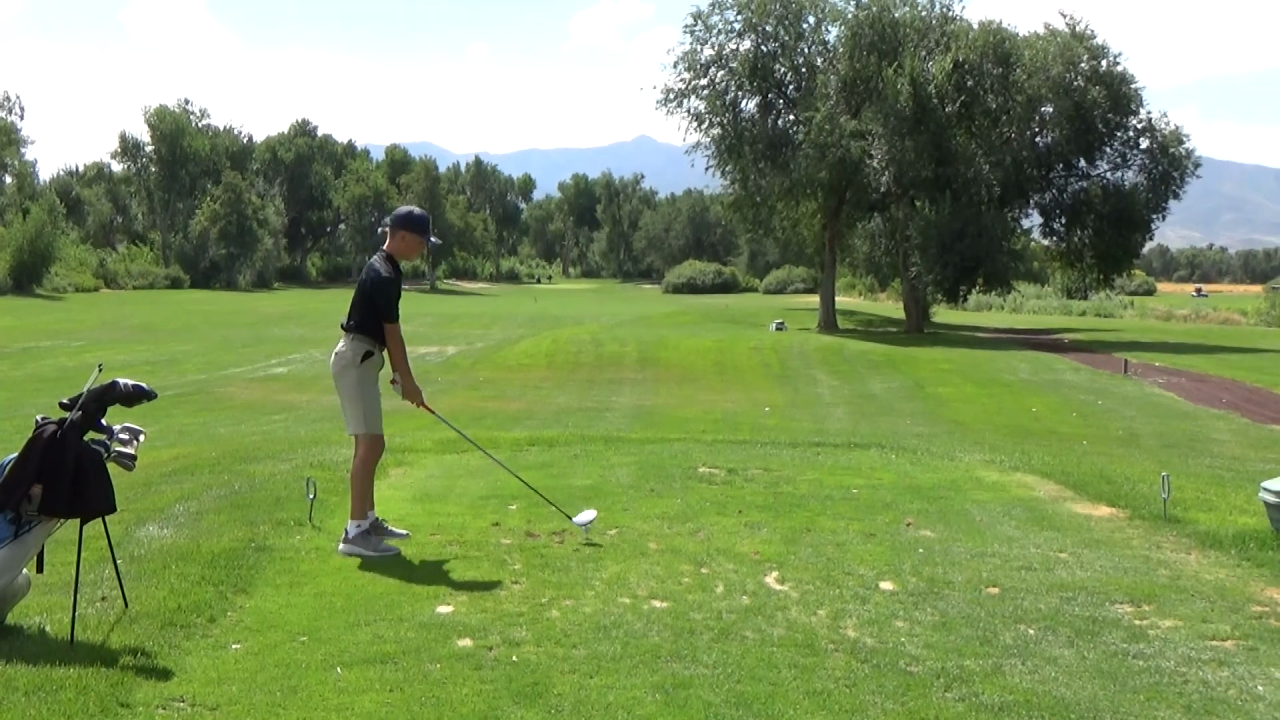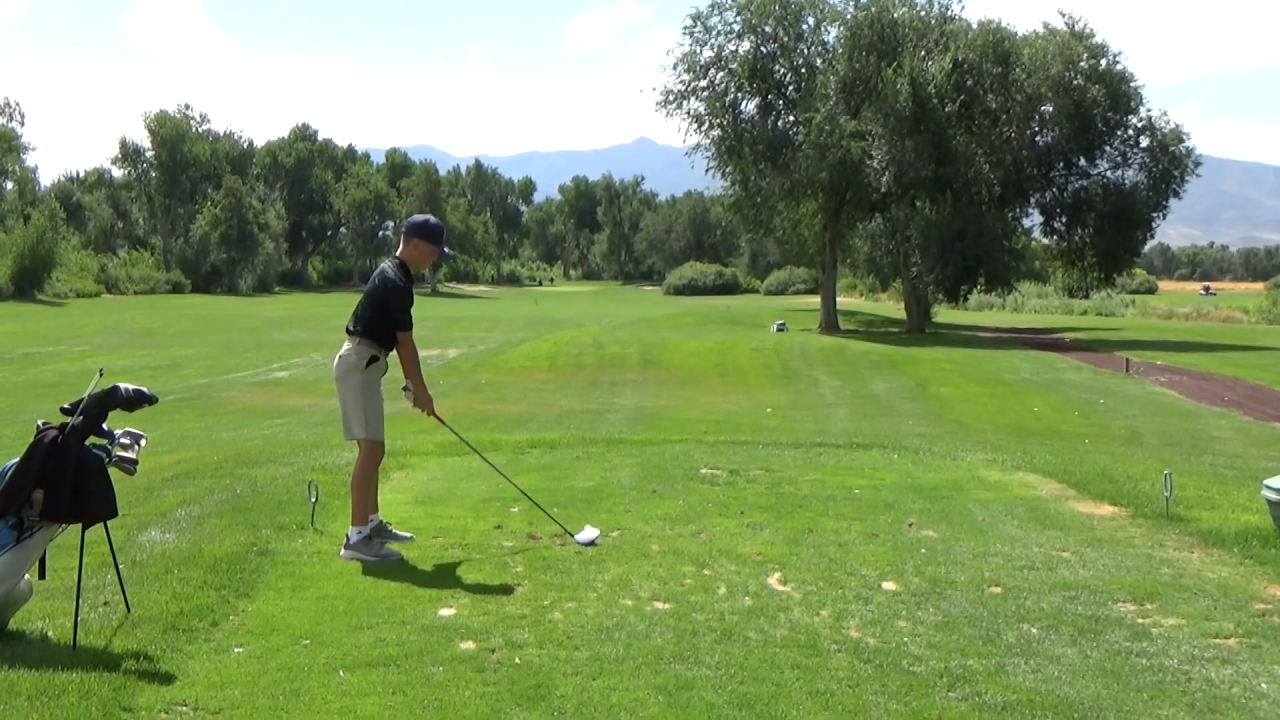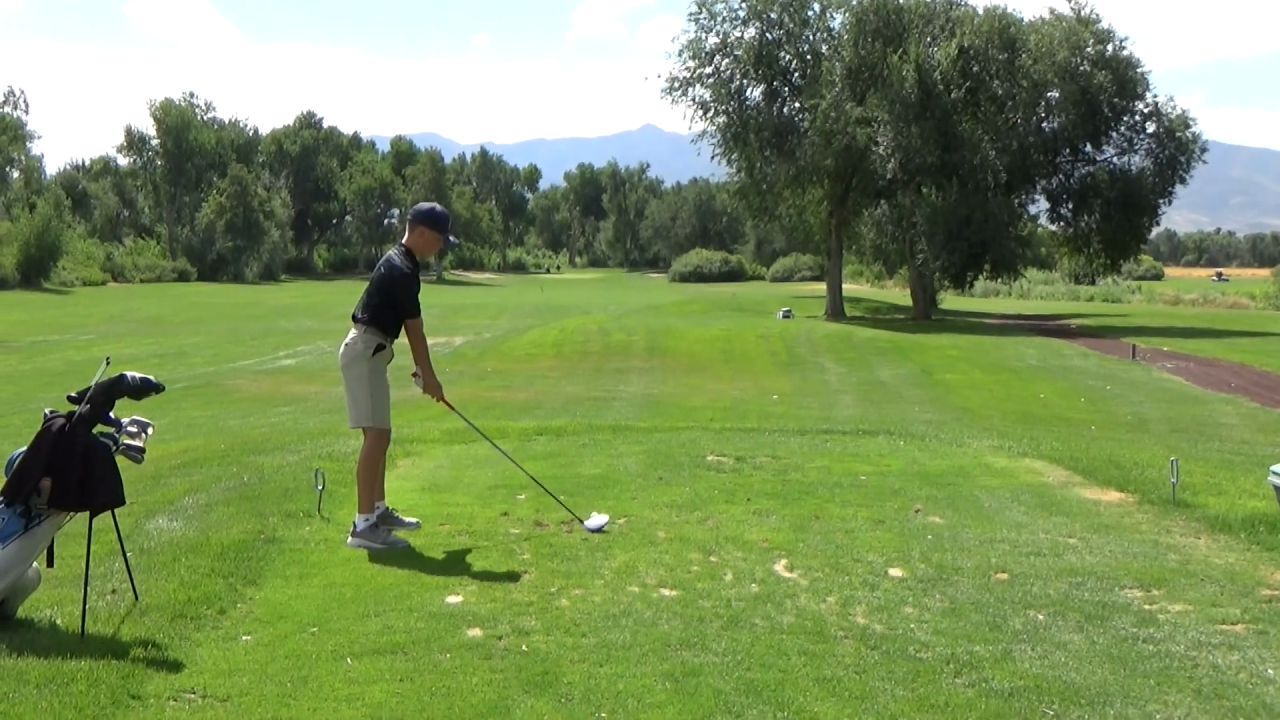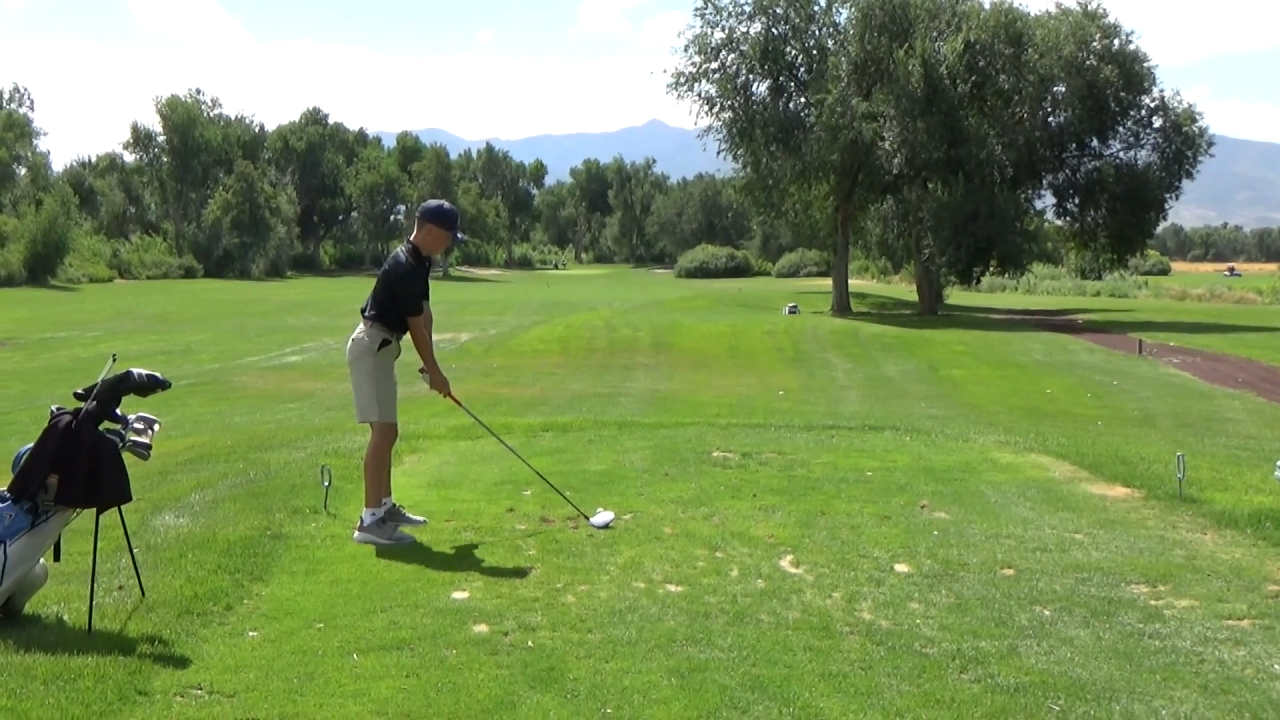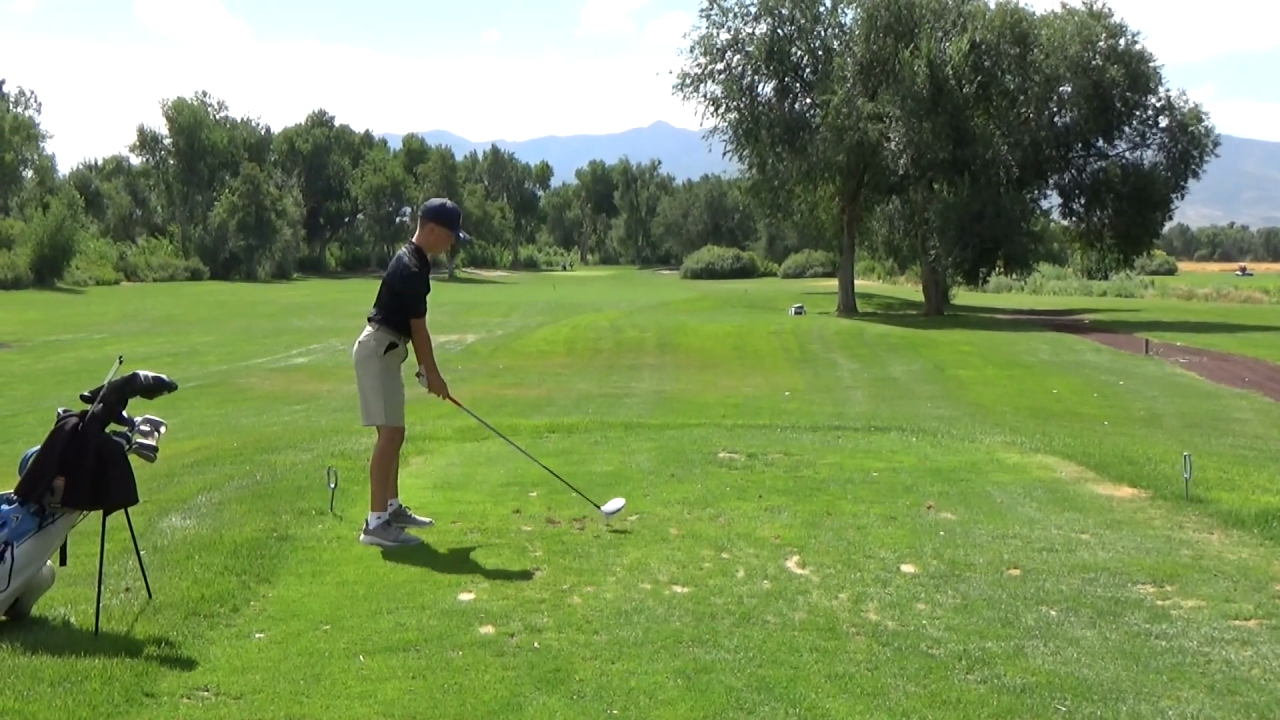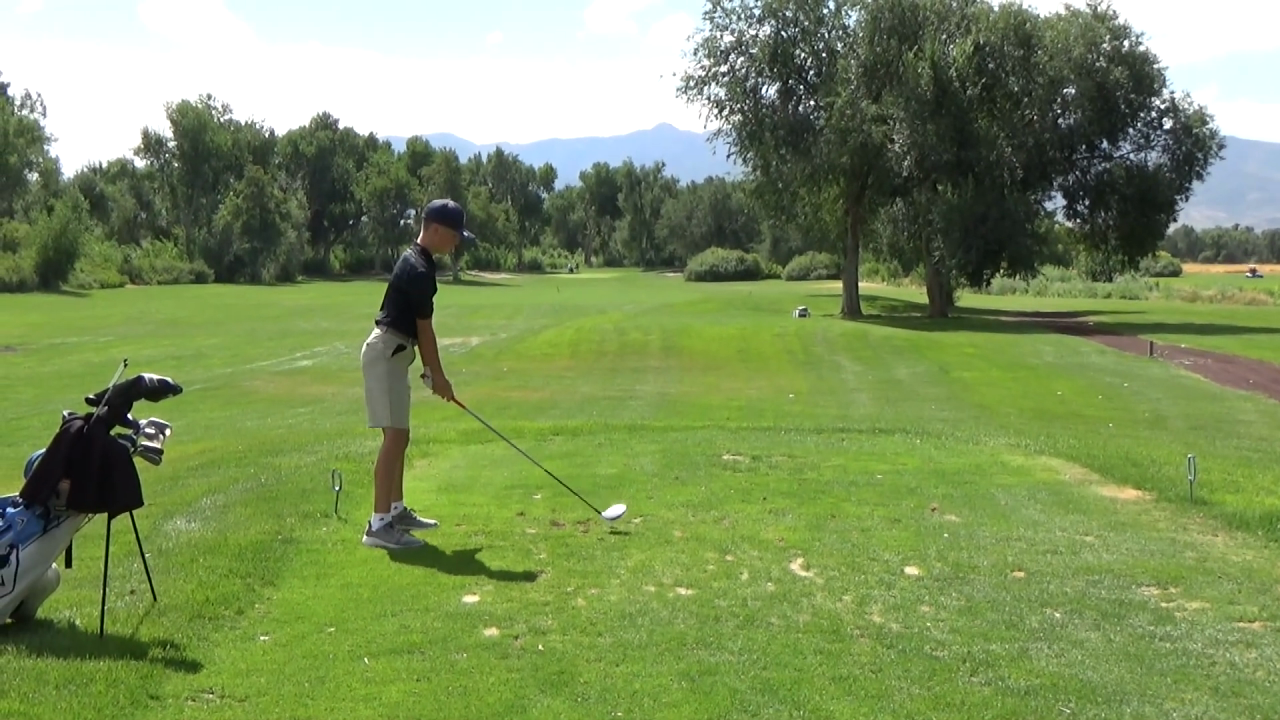
dt=0.7s
person 1, frame 1
left shoulder: (382, 268)
right shoulder: (384, 275)
left elbow: (386, 333)
right elbow: (393, 333)
left wrist: (398, 374)
right wrist: (408, 381)
left hip: (362, 358)
right hip: (357, 359)
left knee: (368, 443)
right knee: (371, 443)
left ankle: (367, 520)
right ankle: (355, 532)
person 1, frame 2
left shoulder: (393, 274)
right shoulder: (396, 284)
left elbow: (398, 339)
right elbow: (405, 342)
left wrist: (411, 382)
right wrist: (421, 389)
left hip: (365, 363)
right hip: (359, 364)
left knee: (372, 448)
right knee: (371, 449)
left ankle: (371, 523)
right ankle: (356, 538)
person 1, frame 3
left shoulder: (404, 263)
right shoulder: (401, 270)
left elbow: (413, 321)
right elbow: (413, 328)
left wrist: (421, 368)
right wrist: (429, 374)
left hip: (373, 351)
right hip: (365, 352)
left knee: (380, 434)
right knee: (376, 436)
left ankle: (378, 510)
right ankle: (363, 526)
person 1, frame 4
left shoulder: (418, 261)
right shoulder: (405, 267)
left elbow: (425, 315)
right elbow: (416, 326)
left wrist: (430, 365)
right wrist: (434, 371)
left hip: (381, 347)
right hip: (372, 347)
left knee: (386, 430)
right knee: (383, 431)
left ankle: (384, 506)
right ankle: (370, 520)
person 1, frame 5
left shoulder: (412, 259)
right shoulder: (411, 269)
left elbow: (412, 325)
right elbow: (418, 327)
left wrist: (425, 367)
right wrist: (433, 373)
left hip: (385, 350)
right hip: (379, 351)
left knee: (394, 432)
right knee: (389, 434)
left ankle: (391, 508)
right ankle: (376, 523)
person 1, frame 6
left shoulder: (415, 261)
right shoulder: (419, 270)
left elbow: (418, 327)
right elbow: (424, 328)
left wrist: (429, 368)
right wrist: (437, 375)
left hip: (392, 352)
right hip: (387, 353)
left knee: (398, 435)
right knee: (395, 436)
left ankle: (395, 510)
right ankle: (378, 524)
